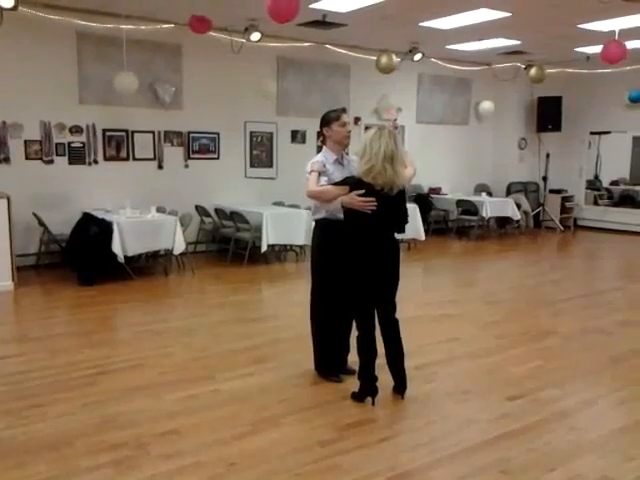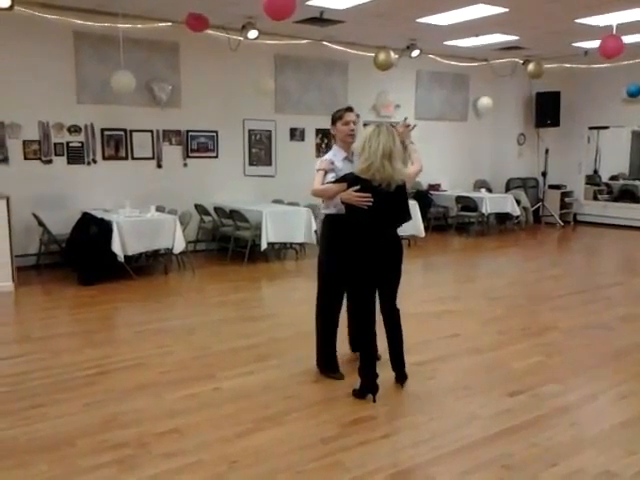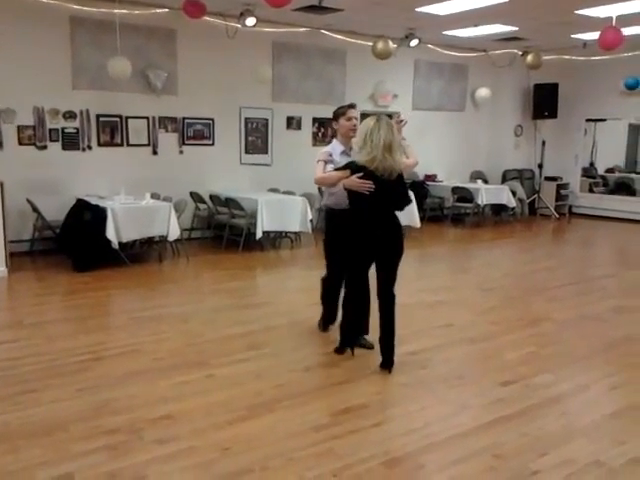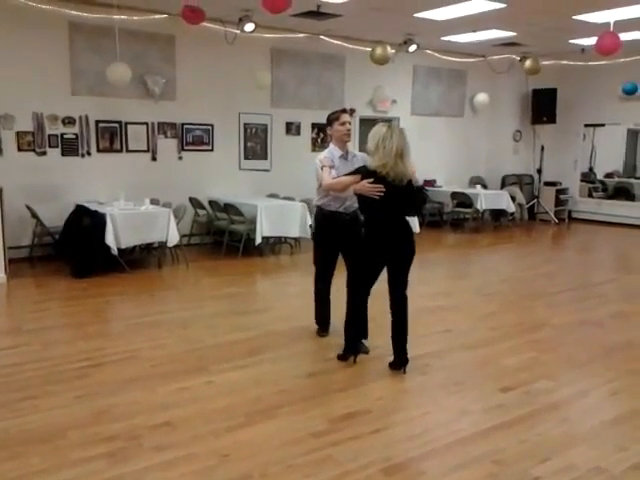
dt=0.7s
person 1, frame 1
left shoulder: (356, 184)
right shoulder: (398, 183)
left elbow: (313, 192)
right elbow: (411, 167)
left wrist: (315, 170)
right wrist: (394, 143)
left hip: (362, 260)
right hip: (388, 257)
left knee: (365, 321)
right knee: (388, 317)
left ankle: (367, 385)
right ankle: (400, 381)
person 1, frame 2
left shoulder: (354, 180)
right shoulder: (399, 179)
left elbow: (317, 190)
right elbow: (417, 165)
left wrist: (322, 169)
right wrist: (406, 139)
left hip: (362, 254)
right hip: (390, 251)
left knee: (365, 315)
right knee: (390, 309)
left ankle: (368, 382)
right ankle: (400, 370)
person 1, frame 3
left shoulder: (357, 168)
right shoulder: (397, 168)
left elbow: (320, 180)
right wrist: (399, 137)
left hip: (364, 236)
right hip: (392, 236)
left knee: (354, 287)
right knee: (386, 294)
left ankle: (347, 340)
right ankle: (387, 356)
person 1, frame 4
left shoulder: (368, 172)
right shoulder: (406, 174)
left elbow: (328, 185)
left wrist: (326, 166)
left hip: (377, 240)
right hip: (403, 239)
left knee: (360, 292)
right knee: (398, 296)
left ankle: (351, 347)
right ankle: (400, 357)
person 2, frame 1
left shoulder: (353, 163)
right shoulder: (319, 163)
right elbow: (320, 196)
right wrist: (344, 201)
right hip: (328, 234)
left knee: (347, 299)
right knee: (325, 299)
left ankle: (339, 359)
right ankle: (324, 363)
person 2, frame 2
right shoulder: (329, 161)
right elbow: (321, 191)
right wrist: (342, 196)
right hip: (336, 227)
right knee: (331, 294)
left ankle: (359, 342)
right ankle: (326, 360)
person 2, frame 3
right shoulder: (328, 153)
right wrist: (345, 183)
right hip: (337, 218)
right knee: (335, 273)
left ankle: (356, 331)
right ankle: (327, 315)
person 2, frame 4
left shoulder: (359, 158)
right shoulder: (325, 158)
right elbow: (330, 186)
right wrist: (356, 188)
left hip: (352, 220)
right hip: (328, 221)
left knee: (358, 276)
right knee: (324, 275)
right ankle: (323, 322)
